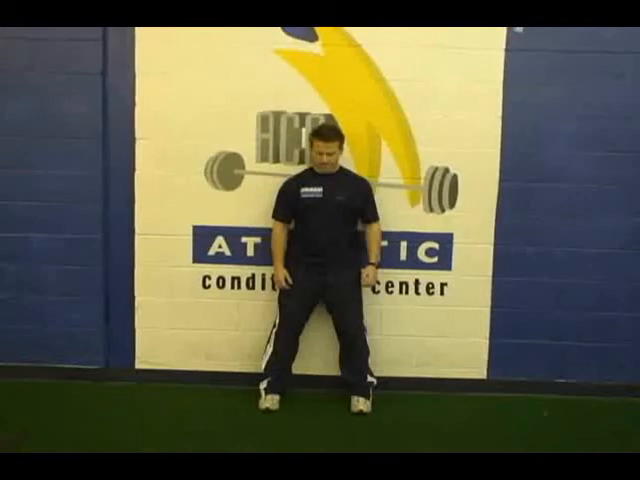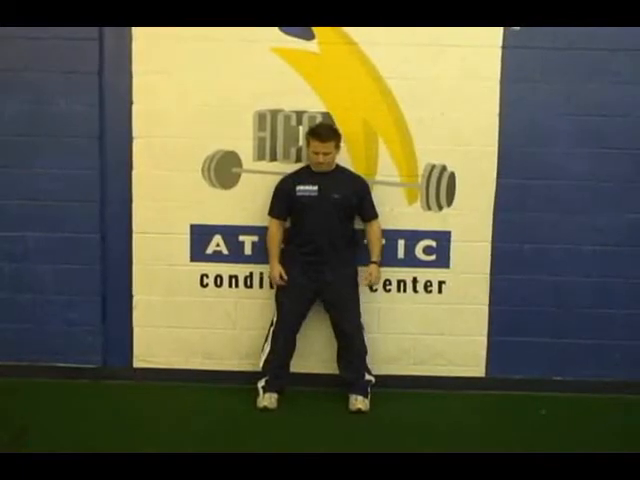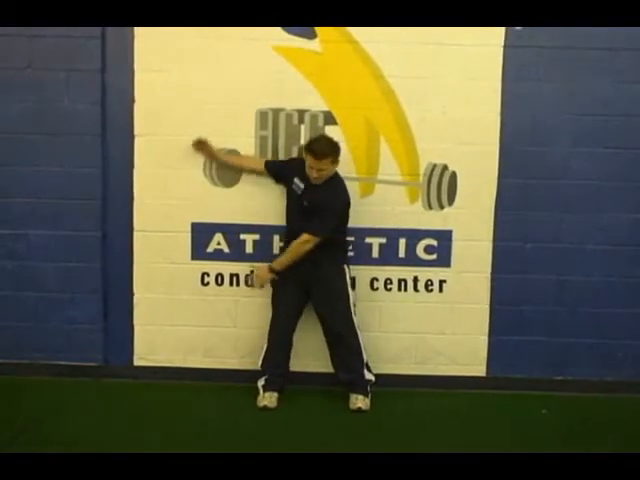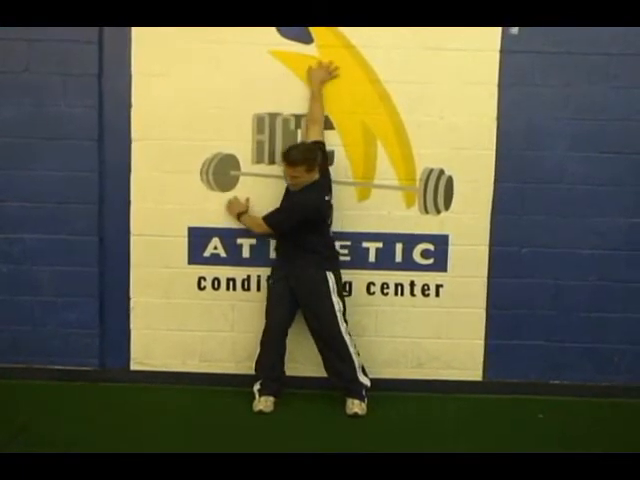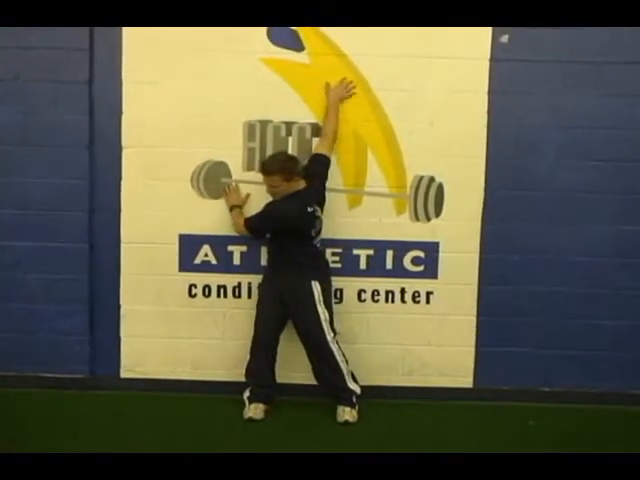
dt=1s
person 1, frame 1
left shoulder: (358, 186)
right shoulder: (294, 185)
left elbow: (372, 226)
right elbow: (280, 227)
left wrist: (372, 263)
right wrist: (279, 266)
left hip: (344, 273)
right hip: (300, 272)
left knee: (352, 332)
right knee: (286, 329)
left ankle: (360, 391)
right ankle: (272, 388)
person 1, frame 2
left shoulder: (354, 183)
right shoulder: (290, 183)
left elbow: (372, 223)
right elbow: (276, 224)
left wrist: (374, 261)
right wrist: (274, 261)
left hip: (340, 271)
right hip: (297, 270)
left knee: (349, 330)
right knee: (283, 327)
left ankle: (359, 388)
right ankle: (270, 386)
person 1, frame 3
left shoulder: (336, 196)
right shoulder: (295, 167)
left elbow: (307, 240)
right elbow: (260, 165)
left wrist: (272, 269)
right wrist: (216, 156)
left hip: (328, 268)
right hip: (292, 262)
left knee: (340, 327)
right knee: (280, 325)
left ankle: (359, 387)
right ankle: (270, 386)
person 1, frame 4
left shoulder: (306, 202)
right shoulder: (317, 165)
left elbow: (263, 226)
right elbow: (314, 125)
left wrist: (241, 213)
right wrist: (316, 86)
left hip: (317, 272)
right hip: (286, 267)
left knee: (332, 332)
right knee: (274, 329)
left ankle: (356, 391)
right ankle: (267, 390)
person 1, frame 5
left shoulder: (281, 211)
right shoulder: (314, 179)
left elbow: (244, 228)
right elbow: (327, 139)
left wrist: (235, 205)
right wrist: (333, 102)
left hip: (307, 282)
right hip: (276, 277)
left knee: (321, 340)
right knee: (263, 337)
left ankle: (347, 398)
right ankle: (257, 396)
